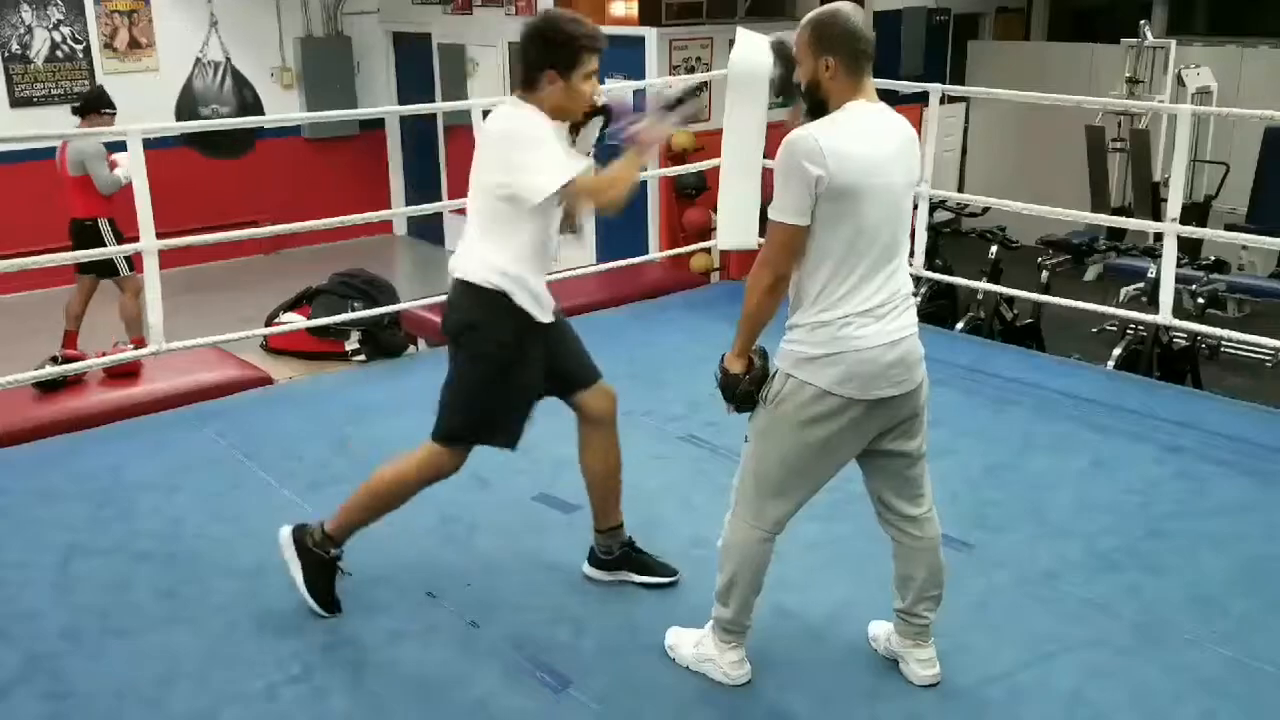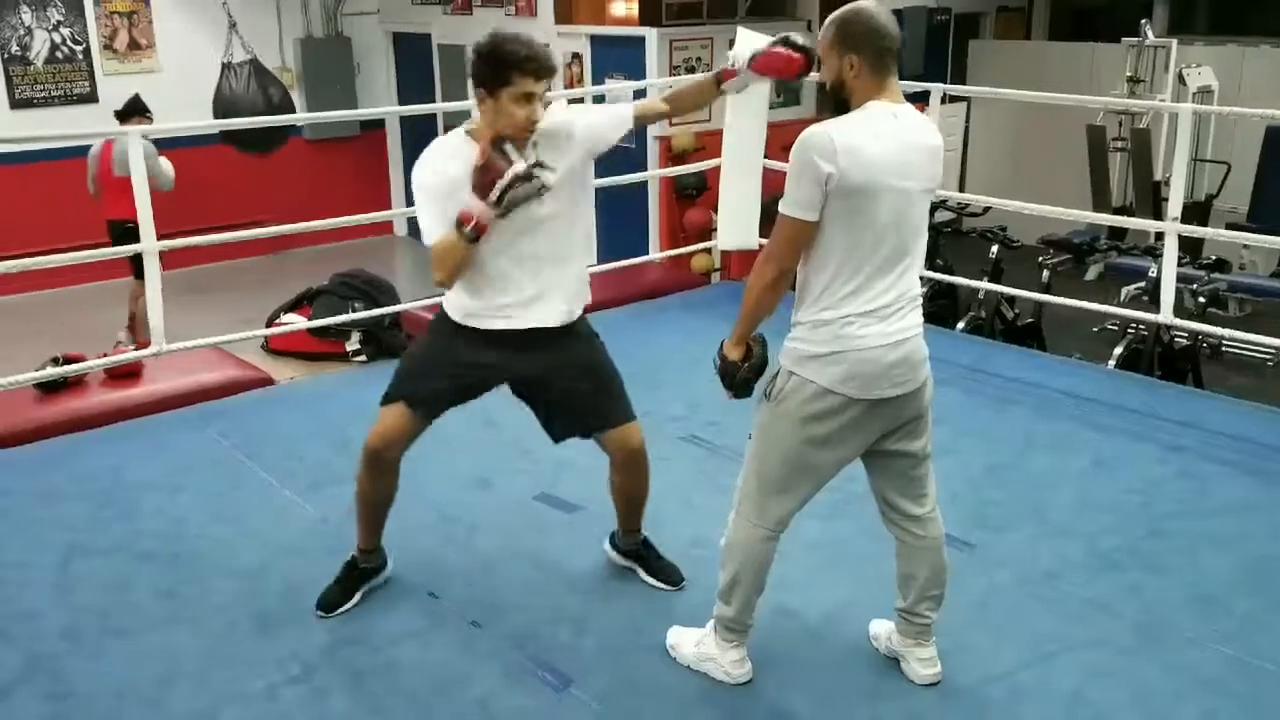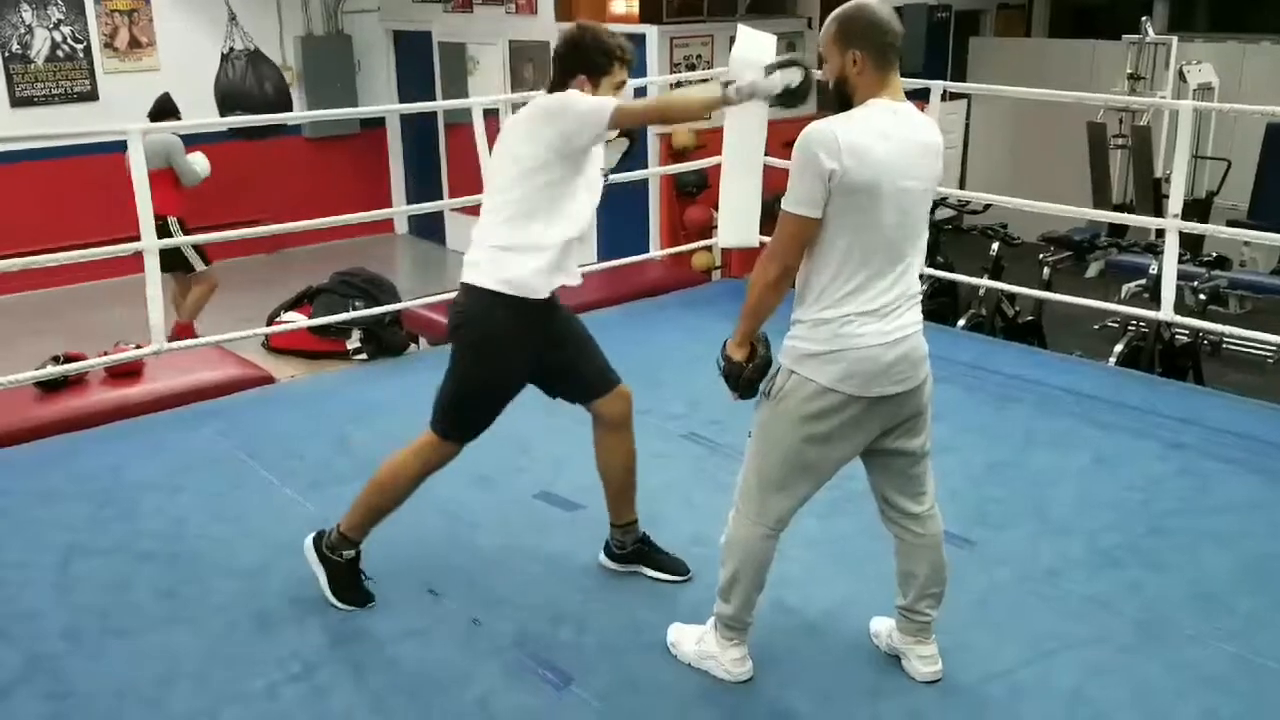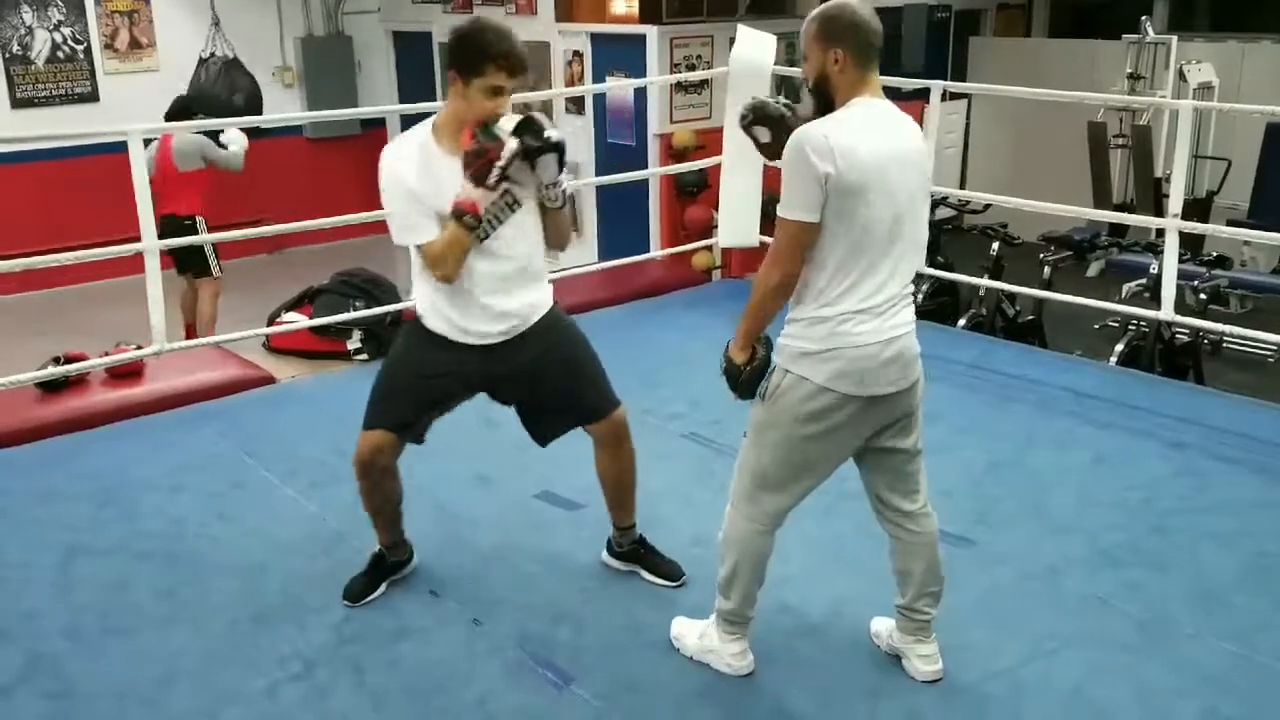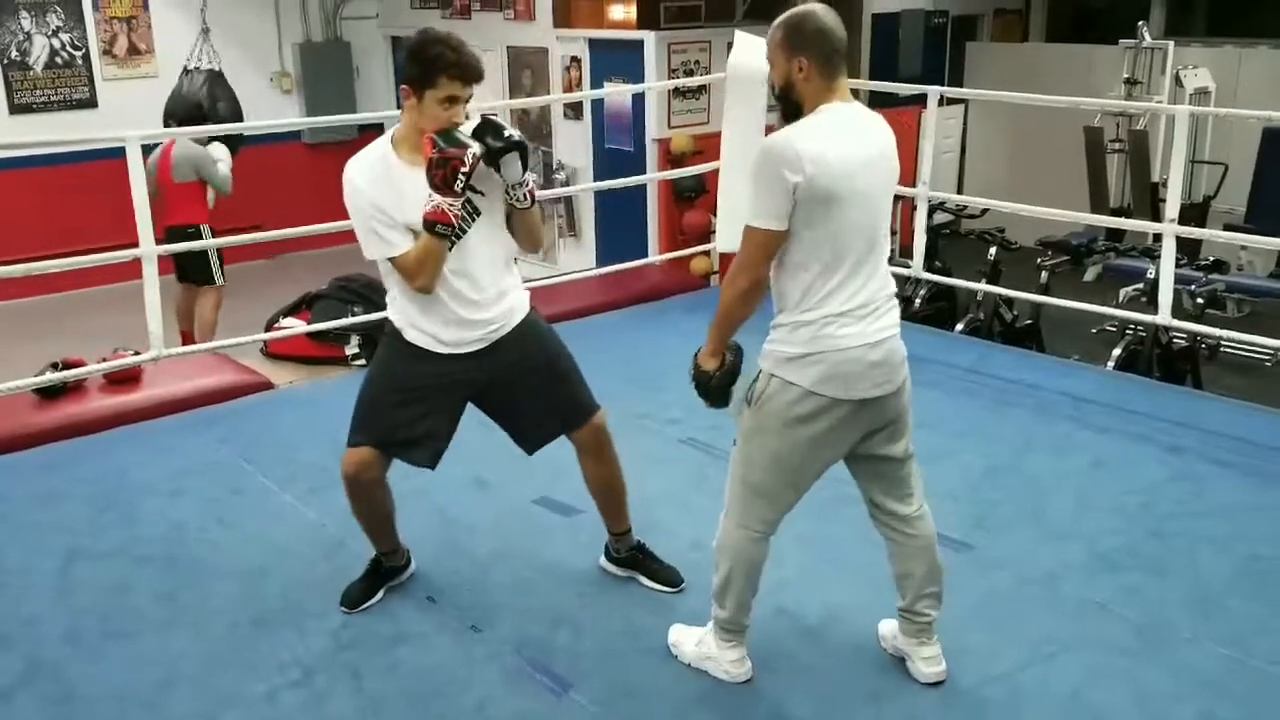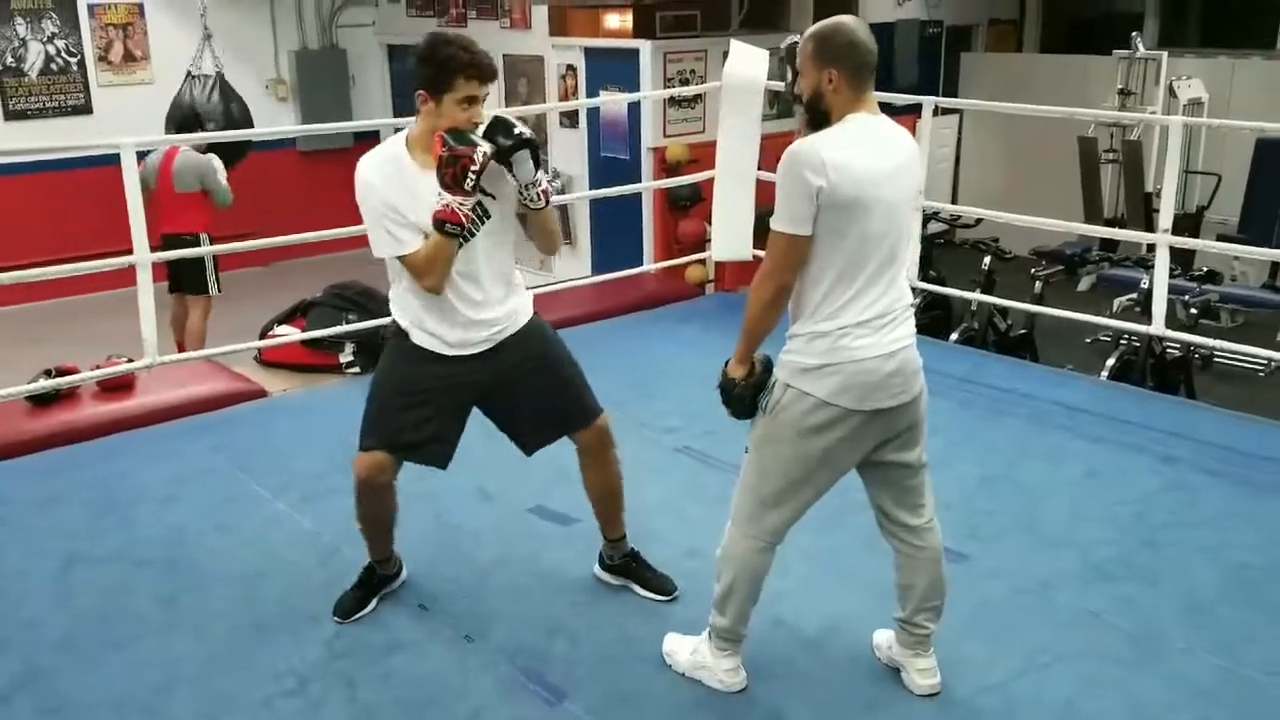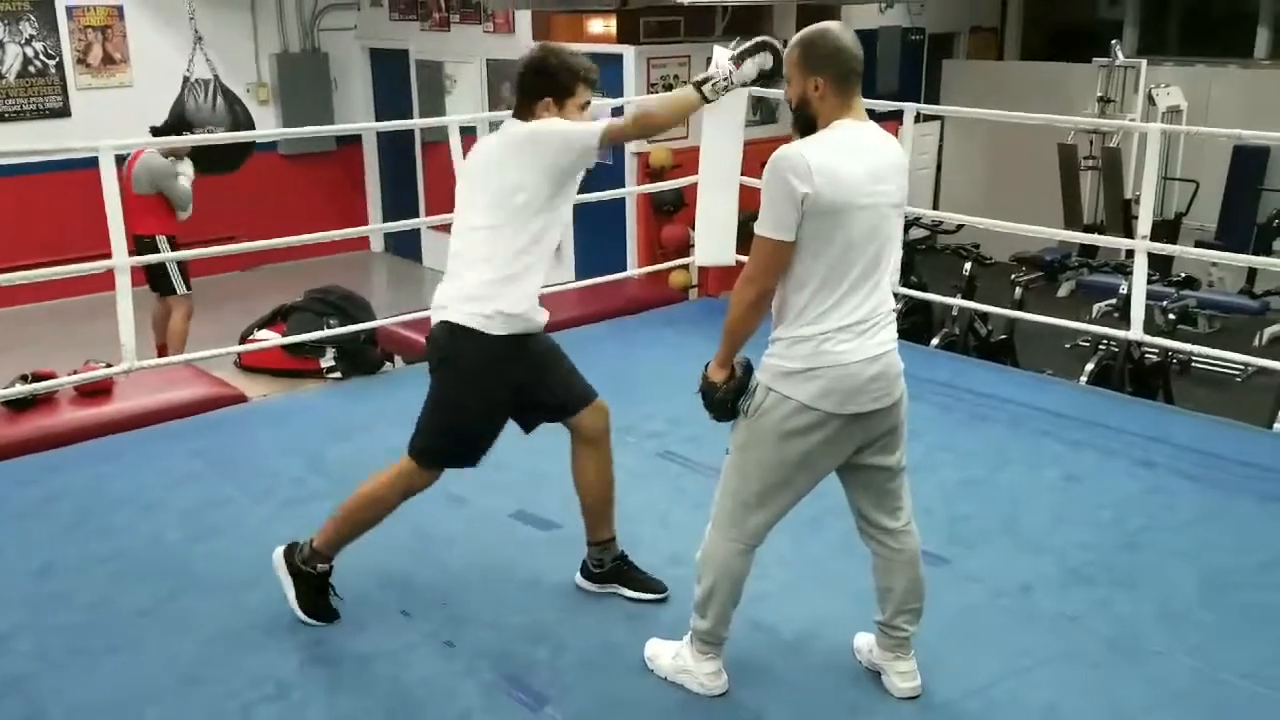
dt=0.4s
person 1, frame 1
left shoulder: (808, 145)
right shoulder: (903, 133)
left elbow: (773, 271)
left wrist: (740, 352)
left hip: (825, 368)
right hip: (901, 358)
left knee: (755, 511)
right knee: (910, 508)
left ankle: (725, 646)
right ankle: (916, 643)
person 1, frame 2
left shoulder: (824, 143)
right shoulder: (929, 138)
left elbow: (777, 264)
left wrist: (739, 341)
left hip: (827, 368)
right hip: (905, 361)
left knee: (758, 509)
right knee: (914, 508)
left ankle: (727, 645)
right ankle: (917, 643)
person 1, frame 3
left shoulder: (826, 140)
right shoulder: (928, 136)
left elbow: (780, 261)
left wrist: (742, 339)
right wrist: (823, 102)
left hip: (828, 365)
right hip: (905, 358)
left knee: (758, 508)
right knee: (913, 505)
left ankle: (727, 643)
right ankle: (918, 640)
person 1, frame 4
left shoulder: (816, 140)
right shoulder: (909, 132)
left elbow: (783, 266)
left wrist: (744, 341)
left hip: (822, 364)
right hip: (896, 355)
left knee: (754, 502)
right knee: (906, 502)
left ankle: (729, 637)
right ankle: (918, 639)
person 1, frame 5
left shoulder: (786, 149)
right shoulder: (878, 131)
left elbow: (750, 273)
left wrist: (713, 348)
right wrist: (790, 112)
left hip: (808, 370)
right hip: (883, 357)
left knee: (748, 515)
right knee: (902, 506)
left ankle: (725, 646)
right ankle: (921, 642)
person 1, frame 6
left shoulder: (809, 157)
right shoulder: (903, 144)
left elbow: (777, 278)
left wrist: (743, 358)
right wrist: (812, 116)
left hip: (825, 379)
right hip: (899, 370)
left knee: (755, 521)
right knee: (912, 518)
left ankle: (722, 653)
right ankle: (917, 653)
person 1, frame 7
left shoulder: (795, 163)
right shoulder: (891, 151)
left elbow: (759, 281)
left wrist: (723, 360)
right wrist: (803, 123)
left hip: (805, 383)
right hip: (880, 374)
left knee: (735, 524)
right knee: (890, 521)
left ankle: (703, 657)
right ankle: (898, 656)
person 2, frame 1
left shoulder: (534, 126)
right shoulder: (522, 130)
left elbow: (575, 195)
right elbow: (606, 198)
right wrist: (648, 137)
left hip: (525, 305)
right hip: (489, 308)
left knee: (600, 406)
right knee: (445, 456)
left ankle: (610, 547)
right ankle: (318, 541)
person 2, frame 2
left shoulder: (566, 127)
right shoulder: (438, 162)
left elbow: (664, 106)
right elbow: (445, 274)
left wrist: (740, 71)
right wrist: (484, 207)
left hip: (557, 328)
right hip: (469, 326)
left knee: (629, 444)
right knee: (385, 440)
left ankle: (629, 541)
right ankle: (367, 557)
person 2, frame 3
left shoulder: (567, 131)
right shoulder: (561, 111)
right elbow: (656, 111)
left wrist: (593, 168)
right wrist: (742, 89)
left hip: (535, 301)
right hip: (501, 308)
left knee: (616, 407)
right knee: (444, 443)
left ankle: (624, 542)
right ankle: (337, 544)
person 2, frame 4
left shoulder: (521, 137)
right shoulder: (403, 159)
left elbow: (558, 242)
right elbow: (444, 268)
left wrist: (550, 176)
right wrist: (479, 193)
left hip: (529, 322)
right hip: (445, 332)
left knee: (612, 424)
right knee: (373, 450)
left ankle: (625, 542)
right ankle: (393, 552)
person 2, frame 5
left shoulder: (481, 144)
right shoulder: (365, 174)
left elbow: (532, 242)
right elbow: (419, 278)
left wrist: (516, 175)
right wrist: (445, 200)
left hip: (508, 327)
right hip: (423, 345)
left knee: (592, 430)
right knee: (359, 466)
left ankle: (623, 548)
right ankle: (391, 560)
person 2, frame 6
left shoulder: (494, 145)
right shoulder: (379, 172)
left elbow: (550, 244)
right elbow: (429, 277)
left wrist: (529, 174)
right wrist: (454, 199)
left hip: (511, 330)
right hip: (429, 346)
left knee: (594, 433)
right knee: (371, 468)
left ankle: (617, 555)
right ankle: (382, 568)
person 2, frame 7
left shoulder: (501, 151)
right shoulder: (539, 139)
right elbow: (642, 121)
right wrist: (721, 78)
left hip: (508, 329)
right hip: (477, 335)
left knee: (593, 422)
right knee: (420, 470)
left ankle: (602, 561)
right ankle: (308, 559)
person 3, frame 1
left shoulder: (67, 144)
right shoulder: (91, 146)
right elbow: (105, 186)
left wrist: (110, 166)
right wrist: (124, 172)
left hip: (80, 223)
right hip: (97, 224)
left knee: (85, 285)
right knee: (131, 286)
left ankle: (68, 347)
right ankle: (137, 347)
person 3, frame 2
left shoulder: (97, 149)
right shoulder: (141, 147)
left elbow: (93, 190)
right elbow: (165, 186)
right wrist: (165, 172)
left hip: (114, 224)
right hip: (134, 225)
left knee: (142, 279)
left ankle: (131, 331)
right ankle: (143, 347)
person 3, frame 3
right shoulder: (170, 141)
right elbow: (190, 180)
right wrist: (200, 169)
left hip: (152, 223)
right hip: (168, 222)
left knee: (182, 280)
right knee: (207, 280)
left ankle: (188, 336)
right ankle: (180, 334)
person 3, frame 4
left shoulder: (152, 150)
right shoulder: (195, 142)
left elbow: (150, 186)
right elbow: (234, 164)
right wrist: (237, 147)
left hip: (166, 223)
right hip: (190, 221)
left knee: (193, 282)
right knee: (209, 287)
left ankle: (191, 337)
person 3, frame 5
left shoulder: (157, 155)
right shoulder: (195, 151)
left elbow: (154, 194)
right elbow: (225, 188)
right wrist: (223, 165)
left hip: (172, 230)
right hip: (194, 228)
left knee: (188, 287)
right knee: (211, 294)
left ankle: (188, 343)
person 3, frame 6
left shoulder: (153, 160)
right shoulder: (199, 162)
left elbow: (140, 187)
right elbow: (225, 200)
right wrist: (220, 177)
left hip: (168, 239)
right hip: (194, 238)
left knee: (180, 299)
right knee: (199, 306)
left ankle: (183, 354)
person 3, frame 7
left shoulder: (138, 159)
right shoulder: (160, 165)
right elbow: (183, 202)
right wrist: (184, 177)
left hip: (144, 240)
right hip: (158, 241)
left knee: (164, 300)
right knee: (182, 306)
left ankle: (163, 357)
